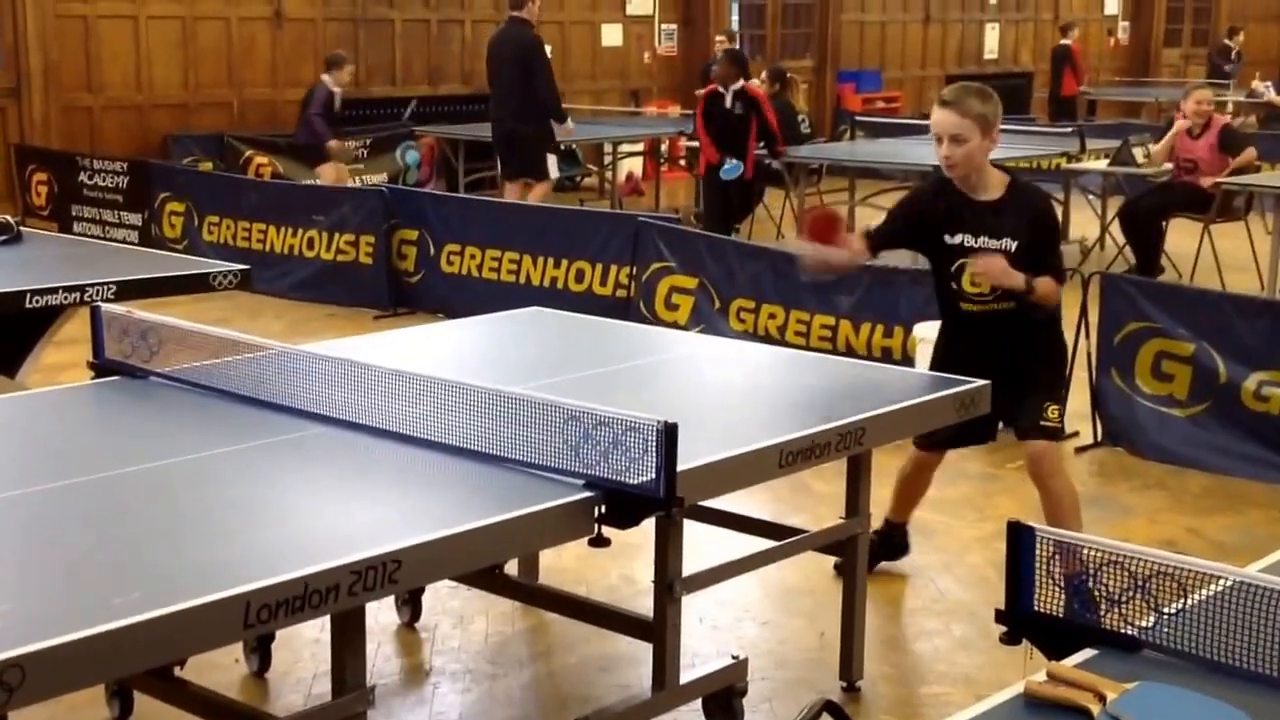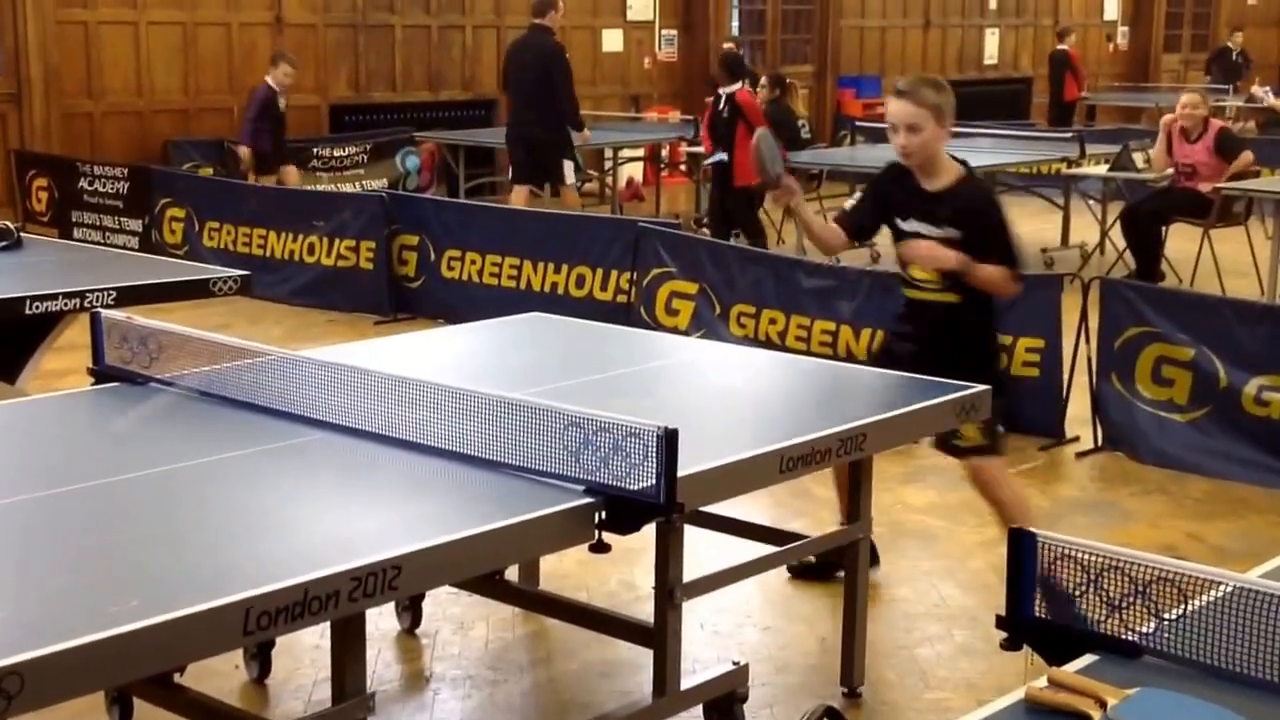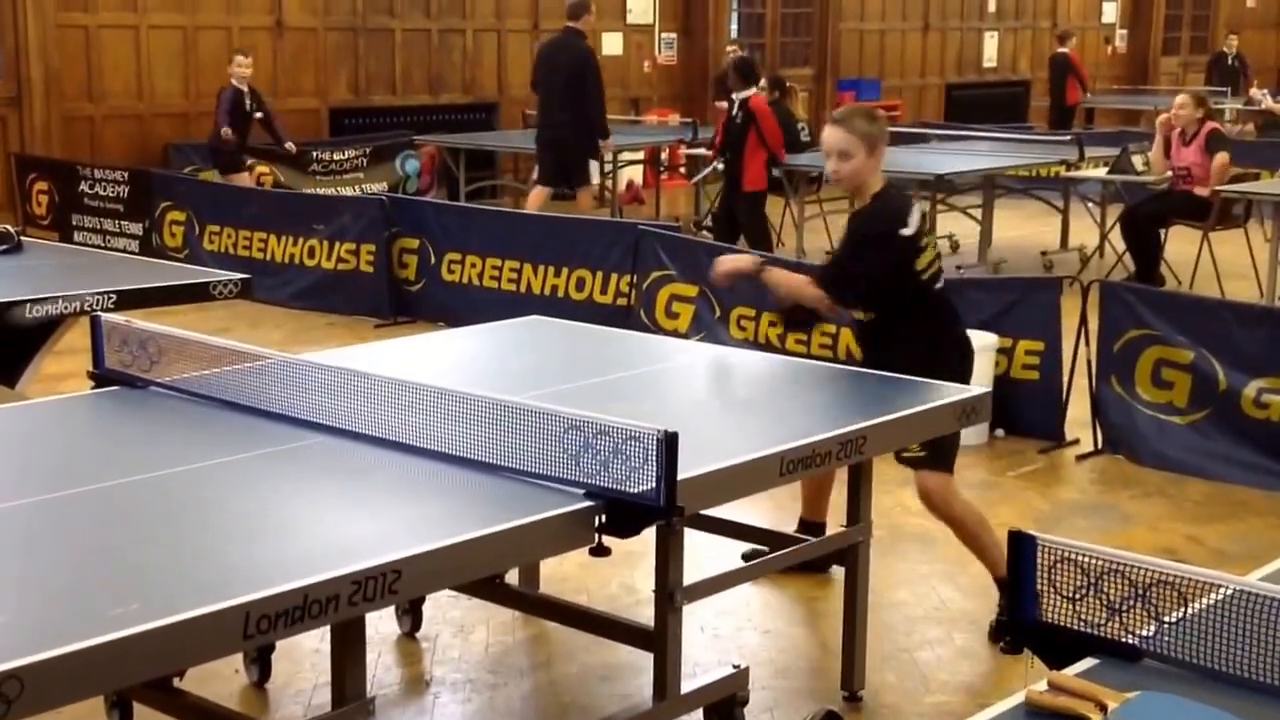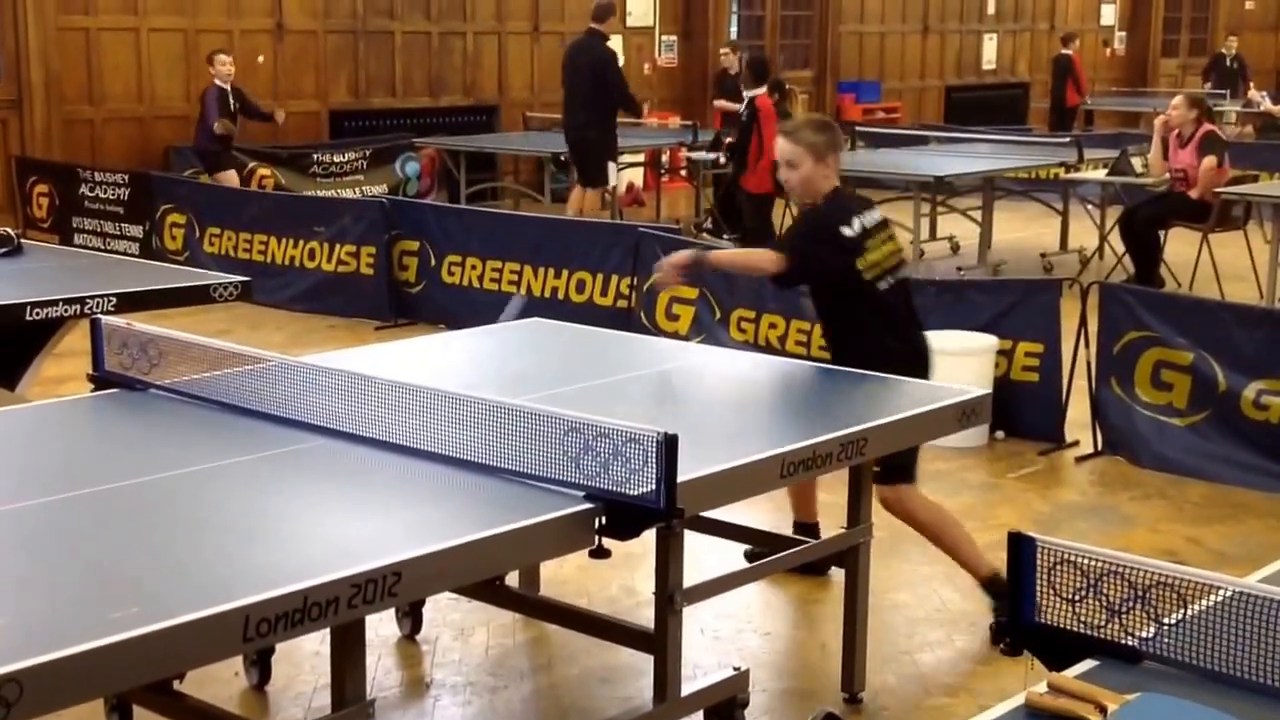
dt=0.3s
person 1, frame 1
left shoulder: (1031, 205)
right shoulder: (928, 200)
left elbow: (1054, 292)
right elbow: (867, 244)
left wrist: (1019, 281)
right wrist: (827, 254)
left hip: (1030, 352)
right hip: (960, 348)
left knee: (1042, 455)
right knee: (924, 453)
left ankle: (1075, 580)
right ankle: (889, 535)
person 1, frame 2
left shoulder: (978, 201)
right shoulder: (892, 183)
left elbow: (1008, 284)
right elbow: (835, 240)
left wrist: (962, 264)
right wrist: (795, 205)
left hip: (969, 352)
right hip: (911, 340)
left knee: (981, 466)
person 1, frame 3
left shoulder: (881, 222)
right shoulder: (873, 208)
left elbow: (828, 295)
left wrist: (753, 267)
right wrist: (794, 292)
left hip: (932, 364)
right hip: (890, 355)
left knee: (934, 487)
right ankle: (811, 538)
person 1, frame 4
left shoulder: (822, 219)
right shoulder: (861, 211)
left elbow: (774, 262)
left wrist: (696, 258)
left hip: (890, 364)
right hip: (868, 360)
left knee: (896, 493)
left ankle: (1000, 588)
right ankle: (809, 539)
person 2, frame 1
left shoulder: (496, 40)
right shoulder: (531, 40)
right elbow: (545, 86)
right wrist: (562, 118)
left hip: (501, 122)
right hip: (530, 123)
left knee: (511, 181)
right knee: (544, 180)
person 2, frame 2
left shoulder: (514, 47)
right shoulder: (553, 48)
left elbow: (507, 87)
right elbow: (565, 94)
right wrist: (579, 127)
left hip: (518, 128)
right hip: (550, 129)
left knee: (520, 186)
right knee: (566, 184)
person 2, frame 3
left shoulder: (545, 48)
right shoulder: (584, 52)
left elbow: (536, 86)
right elbow: (595, 99)
right wrist: (604, 134)
left hip: (548, 129)
right hip: (577, 131)
left knee: (542, 186)
right knee: (584, 186)
person 2, frame 4
left shoulder: (573, 48)
right shoulder: (604, 54)
right elbow: (620, 95)
right wrist: (638, 110)
left hip: (573, 127)
right hip: (597, 130)
left knee: (582, 183)
right knee: (595, 187)
person 3, frame 1
left shoulder: (1221, 127)
right shoulder: (1176, 122)
left elbow: (1250, 154)
right elbow: (1156, 160)
left wrist: (1220, 177)
right wrist: (1171, 134)
left hip: (1205, 192)
right hip: (1178, 184)
left knee: (1148, 209)
right knee: (1128, 211)
left ankle: (1149, 270)
right ankle: (1144, 265)
person 3, frame 2
left shoulder: (1218, 132)
right shoulder: (1175, 130)
left elbow: (1246, 158)
right elbow: (1158, 167)
left wrist: (1218, 183)
right wrist: (1163, 131)
left hip: (1205, 197)
right hip: (1178, 189)
left knee: (1148, 213)
right knee: (1129, 214)
left ankle: (1150, 275)
right ankle: (1145, 270)
person 3, frame 3
left shoulder: (1211, 132)
right shoulder: (1174, 134)
left elbow: (1222, 160)
right elbow: (1157, 169)
left wrist: (1210, 189)
right wrist: (1159, 133)
left hip: (1204, 200)
right hip: (1178, 192)
left knee: (1146, 216)
right knee: (1128, 216)
left ankle: (1150, 277)
right ankle: (1143, 273)
person 3, frame 4
left shoulder: (1208, 135)
right shoulder: (1173, 136)
left elbow: (1209, 164)
right elbow: (1156, 171)
left wrist: (1198, 192)
right wrist: (1158, 134)
left hip: (1205, 202)
right hip: (1177, 194)
left knee: (1145, 218)
right knee: (1127, 218)
left ankle: (1150, 279)
right ankle: (1142, 275)
person 4, frame 1
left shoulder: (752, 95)
right shoulder: (709, 95)
left elbow: (769, 125)
right elbow: (701, 129)
left wrist: (774, 149)
right wrist: (717, 156)
left hip: (742, 166)
right hip: (713, 165)
left knee: (733, 214)
right knee: (712, 217)
person 4, frame 2
left shoulder: (743, 99)
right shoulder: (720, 97)
left elbow: (761, 130)
right elbow: (708, 126)
right wrist: (712, 149)
left hip: (742, 173)
right hip: (722, 170)
left knee: (747, 222)
right knee: (717, 220)
person 4, frame 3
left shoulder: (757, 105)
right shoulder: (735, 102)
left elbow: (774, 139)
right elbow: (726, 130)
left wrist: (777, 160)
right wrist: (720, 152)
left hip: (752, 179)
right hip: (733, 176)
left knee: (754, 228)
right knee: (722, 222)
person 4, frame 4
left shoulder: (763, 105)
right shoulder: (750, 101)
left elbow: (771, 147)
left wrist: (752, 176)
right wrist: (733, 148)
left hip: (759, 180)
right hip: (746, 177)
left knee: (758, 228)
right knee: (750, 227)
